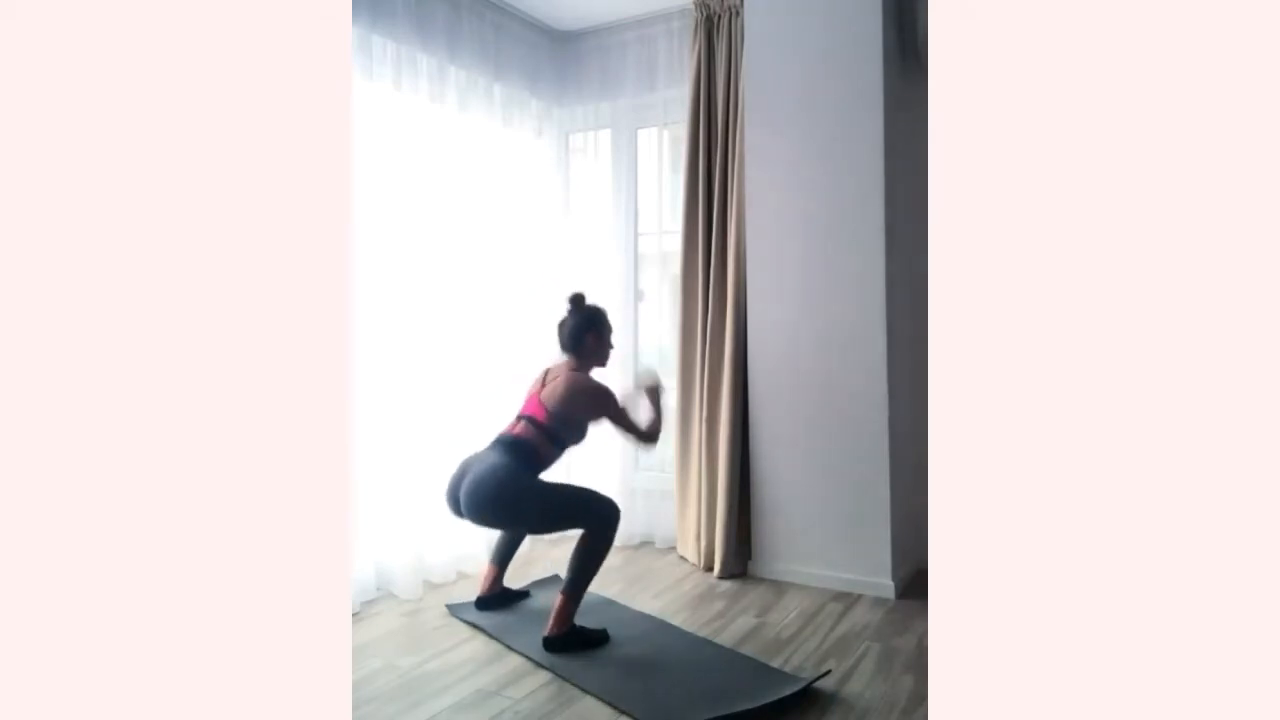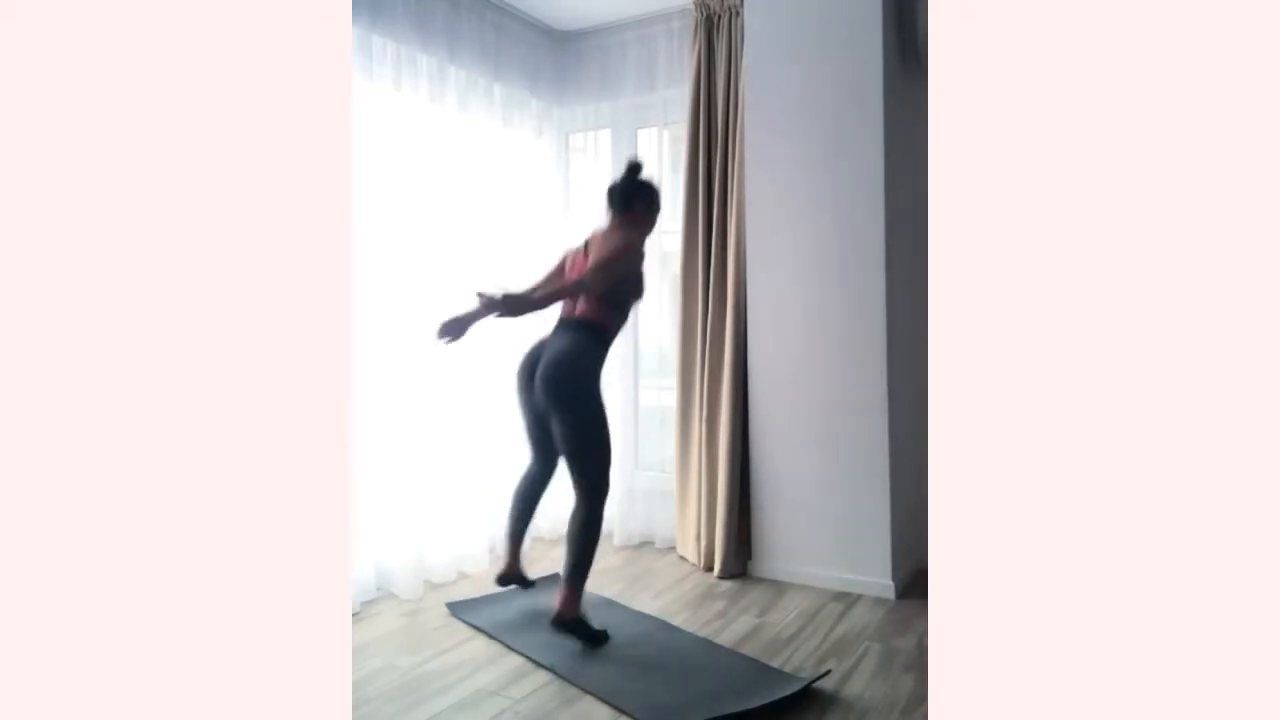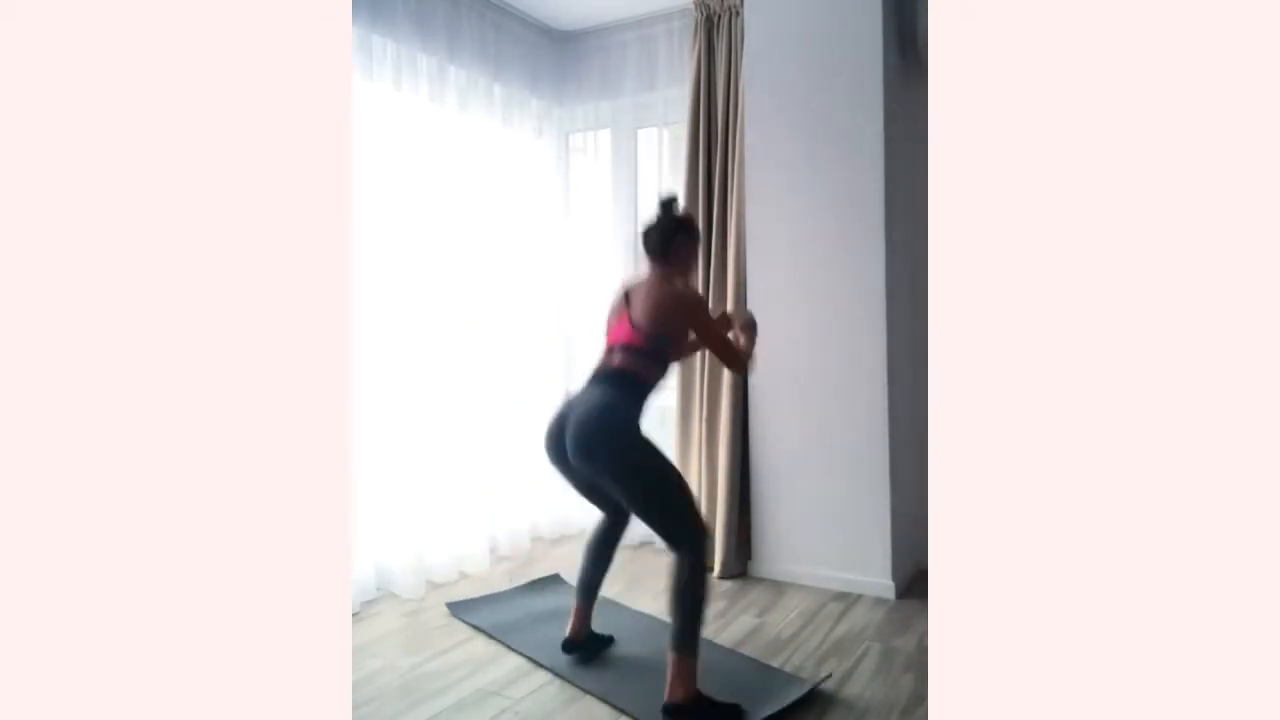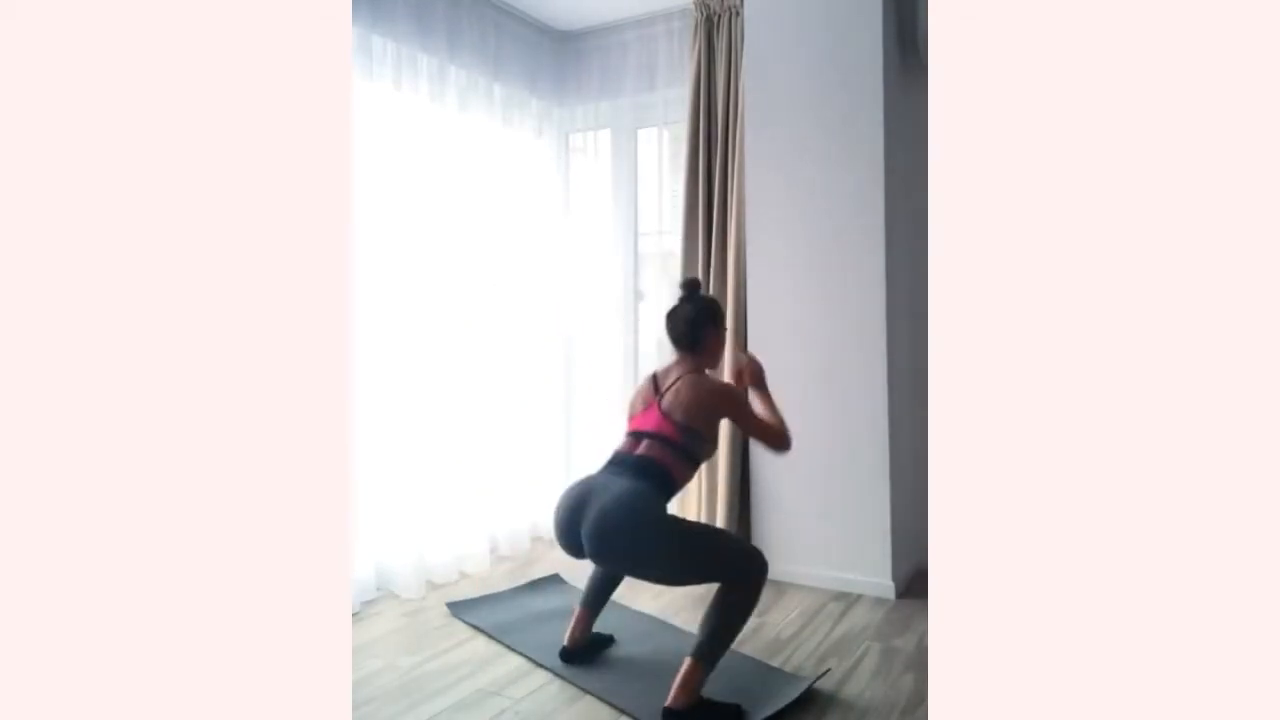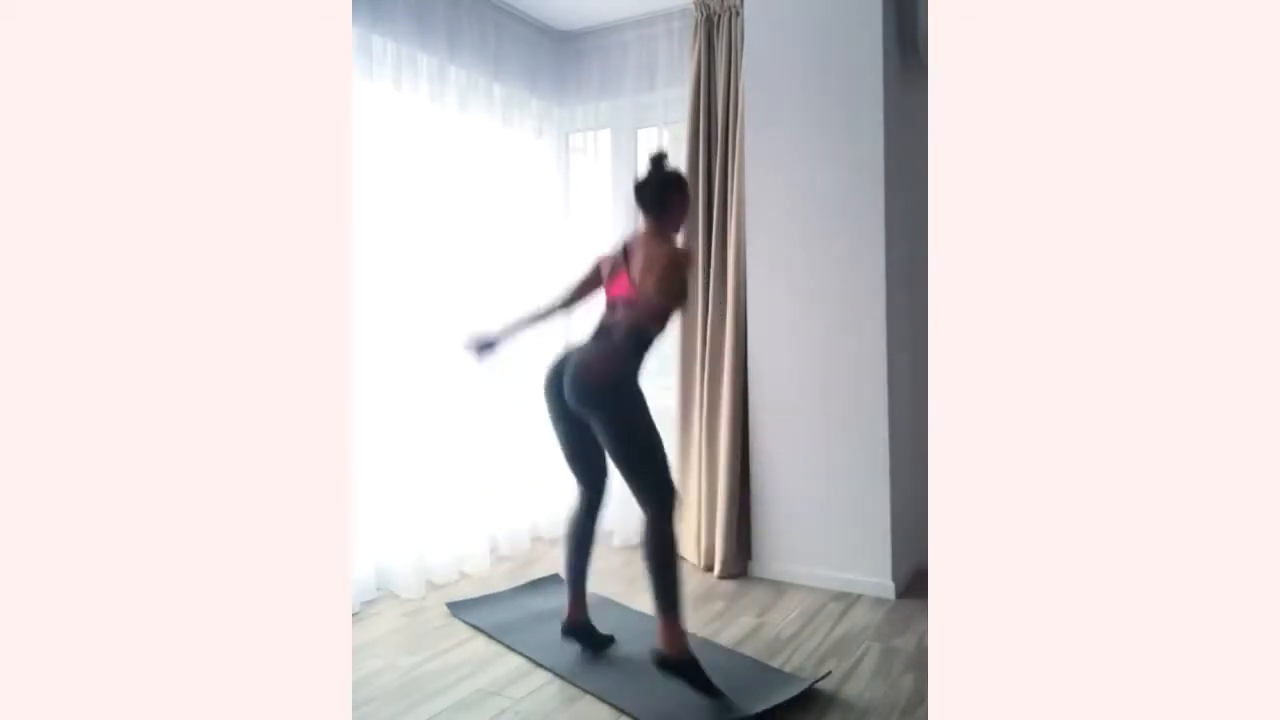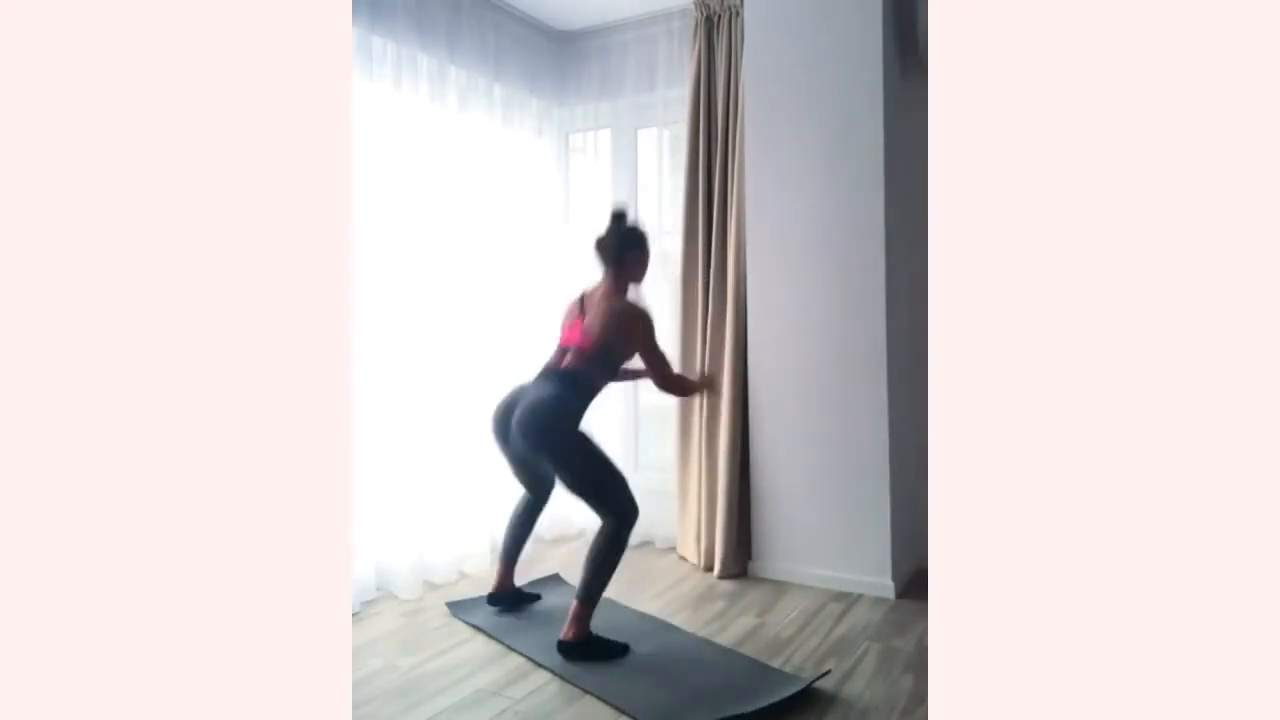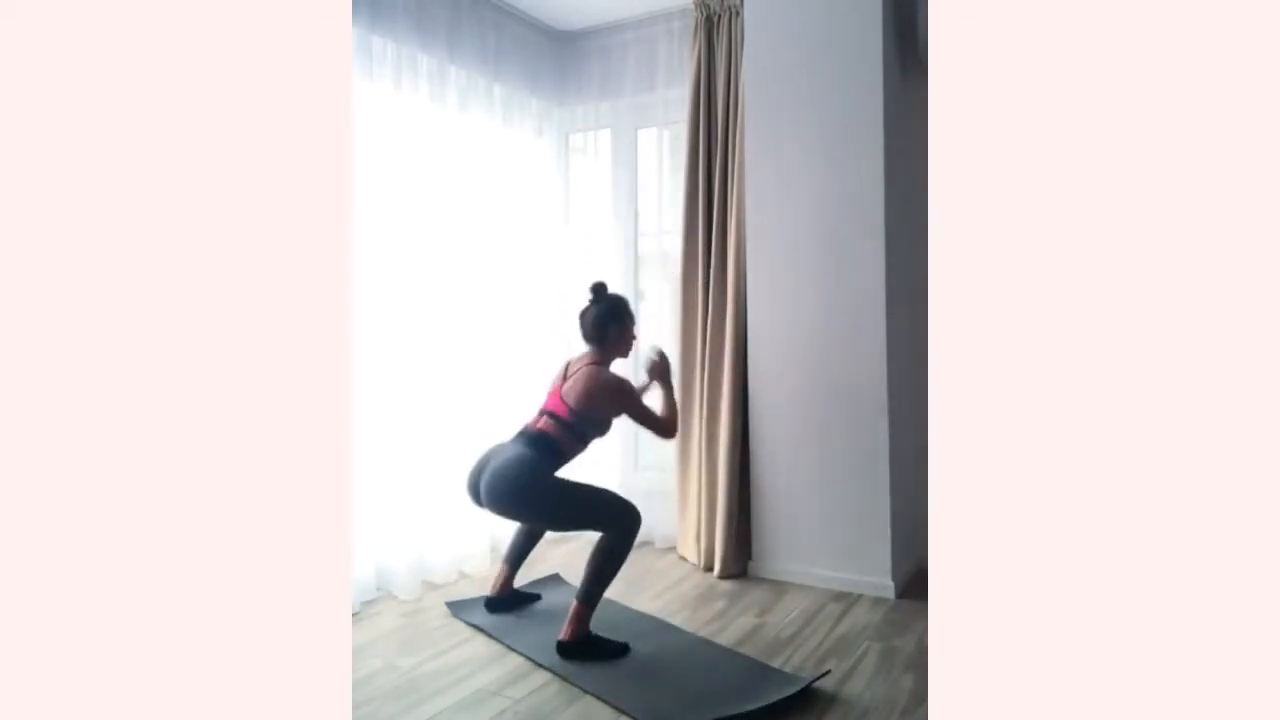
dt=0.3s
person 1, frame 1
left shoulder: (547, 375)
right shoulder: (590, 390)
right elbow: (645, 437)
left wrist: (610, 407)
right wrist: (655, 402)
left hip: (465, 481)
right hip: (496, 490)
left knee: (533, 505)
right knee: (602, 515)
left ankle: (491, 588)
right ankle: (561, 628)
person 1, frame 2
left shoulder: (582, 248)
right shoulder: (629, 247)
left elbow: (536, 291)
right elbow: (581, 284)
left wrist: (478, 313)
right wrist: (507, 303)
left hip: (536, 360)
right hip: (570, 372)
left knee: (542, 463)
right knee: (592, 491)
left ankle: (511, 564)
right ankle: (568, 609)
person 1, frame 3
left shoulder: (623, 298)
right shoulder: (680, 297)
right elbow: (737, 360)
left wrist: (700, 330)
right wrist: (743, 330)
left hip: (565, 425)
right hip: (605, 432)
left knee: (617, 514)
right knee: (693, 542)
left ankle: (579, 630)
person 1, frame 4
left shoulder: (646, 385)
right shoulder: (713, 392)
right elbow: (780, 440)
right wrist: (755, 386)
left hip: (572, 511)
right hip: (623, 520)
right knee: (749, 569)
left ankle: (576, 637)
person 1, frame 5
left shoulder: (614, 256)
right shoulder: (674, 255)
left elbow: (561, 302)
right elbow: (648, 306)
left wrist: (502, 334)
right wrist: (613, 348)
left hip: (564, 372)
right hip: (603, 380)
left knee: (591, 491)
right knee: (659, 504)
left ankle: (576, 615)
right ankle: (672, 645)
person 1, frame 6
left shoulder: (580, 302)
right shoulder: (626, 315)
right elbow: (667, 383)
left wrist: (637, 372)
right wrist: (700, 384)
left hip: (512, 410)
right hip: (547, 417)
left knee: (538, 488)
right knee: (621, 513)
left ankle: (502, 585)
right ankle: (575, 632)
person 1, frame 7
left shoulder: (571, 367)
right shoulder: (610, 385)
right elbow: (666, 427)
left wrist: (642, 388)
right wrist: (664, 381)
left hip: (486, 471)
right hip: (514, 482)
left knee: (546, 506)
right knee: (624, 520)
left ankle: (501, 589)
right ankle: (575, 634)
